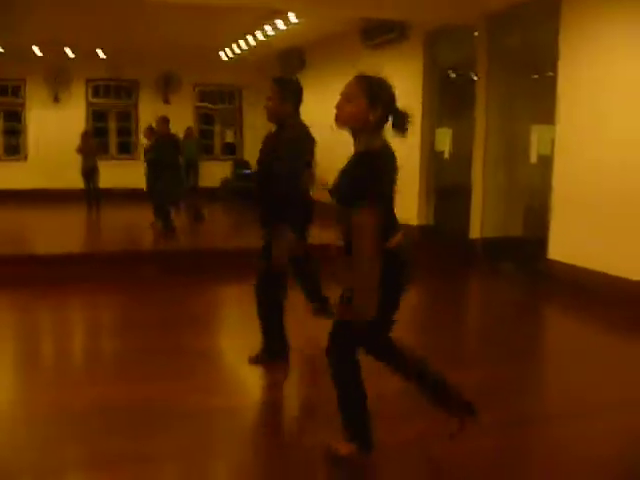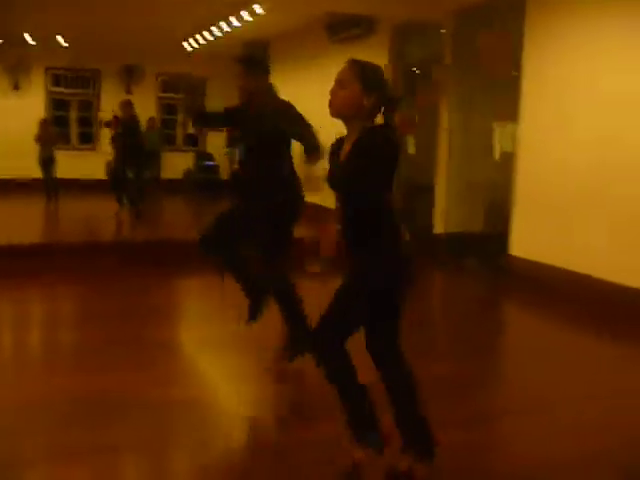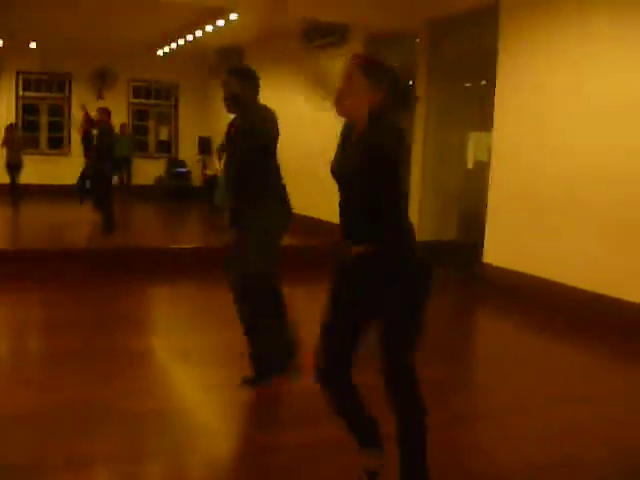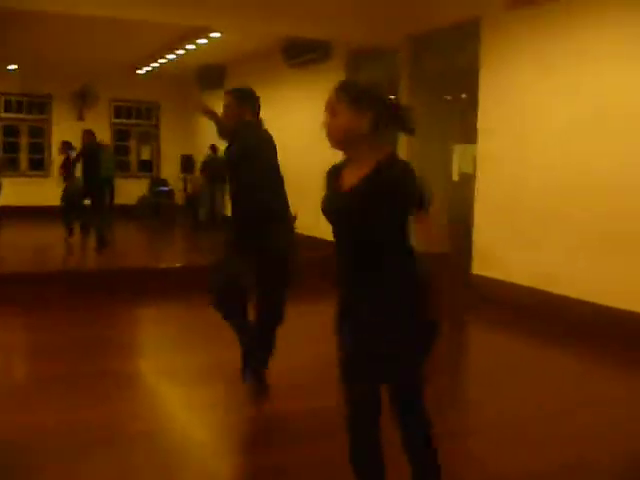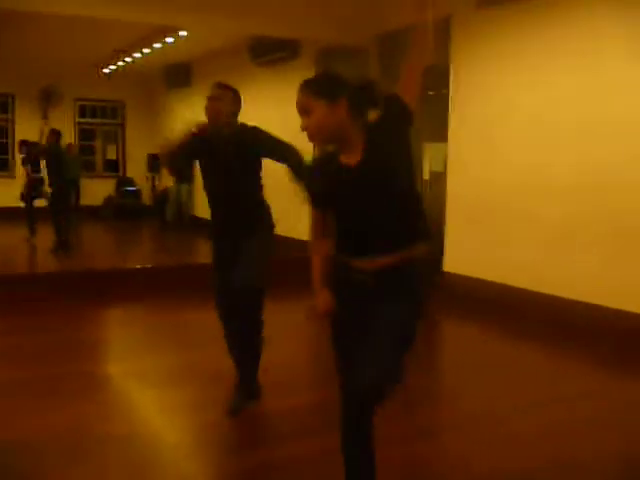
dt=0.2s
person 1, frame 1
left shoulder: (366, 165)
right shoulder: (374, 154)
left elbow: (366, 235)
left wrist: (365, 295)
left hip: (381, 268)
right hip: (387, 261)
left knee: (340, 347)
right knee: (376, 343)
left ankle: (358, 436)
right ankle: (453, 402)
person 1, frame 2
left shoulder: (381, 140)
right shoulder: (341, 146)
left hip: (383, 263)
right hip: (365, 260)
left knee: (324, 340)
right knee: (385, 352)
left ankle: (367, 434)
right ankle: (417, 444)
person 1, frame 3
left shoulder: (386, 135)
right shoulder: (350, 135)
left hip: (397, 267)
right hip: (356, 266)
left knee: (398, 375)
right knee: (330, 367)
right ankle: (370, 446)
person 1, frame 4
left shoulder: (397, 175)
right shoulder: (336, 176)
left hip: (400, 299)
right hip: (356, 299)
left knee: (406, 401)
right knee: (362, 409)
person 1, frame 5
left shoulder: (390, 129)
right shoulder: (323, 172)
right wrist: (320, 286)
left hip: (401, 282)
right hip: (350, 284)
left knee: (369, 382)
right knee: (352, 398)
left ankle: (389, 374)
person 2, frame 1
left shoulder: (292, 137)
right shoulder: (292, 134)
left elbow: (288, 184)
left hip: (286, 222)
right hip: (284, 219)
left knee: (269, 282)
left ankle: (274, 346)
person 2, frame 2
left shoulder: (278, 111)
right shoulder: (247, 111)
left elbow: (311, 143)
right elbow: (207, 121)
right wrist: (194, 109)
left hip: (275, 200)
right hip: (257, 198)
right knee: (241, 253)
right ankle: (278, 311)
person 2, frame 3
left shoulder: (255, 118)
right shoulder: (242, 123)
left hip: (266, 210)
right hip: (247, 212)
left knee: (255, 274)
right knee: (243, 282)
right ankle: (265, 365)
person 2, frame 4
left shoulder: (253, 138)
right shoulder: (247, 139)
right wrist: (218, 121)
left hip: (271, 233)
right hip: (246, 232)
left knee: (270, 310)
right knee: (225, 292)
left ankle: (255, 363)
right ankle: (253, 351)
person 2, frame 5
left shoulder: (250, 136)
right shoulder: (205, 140)
left elbow: (289, 155)
right elbow: (174, 164)
right wrist: (192, 138)
left hip: (254, 231)
right hip: (225, 235)
left knee: (243, 287)
right knee: (231, 312)
right ankle: (247, 382)
